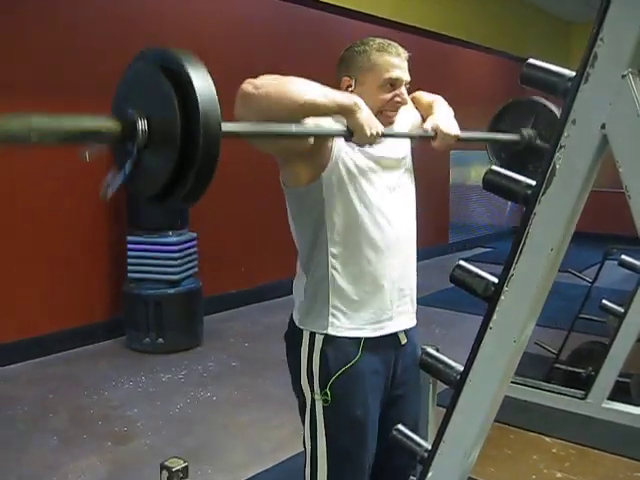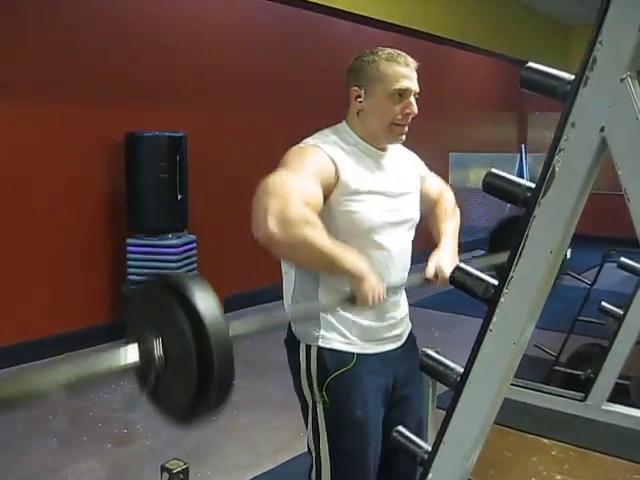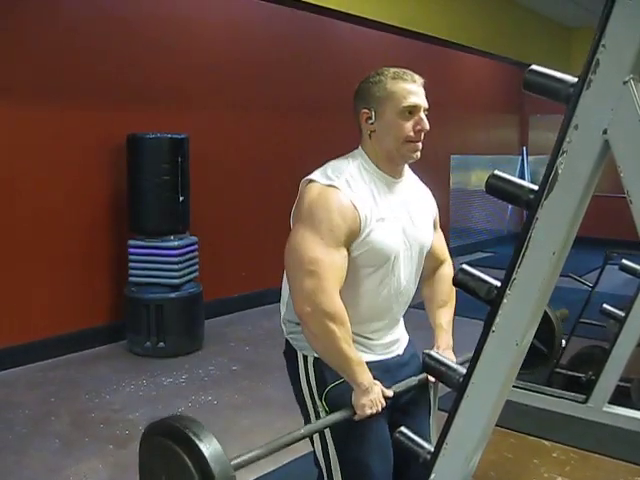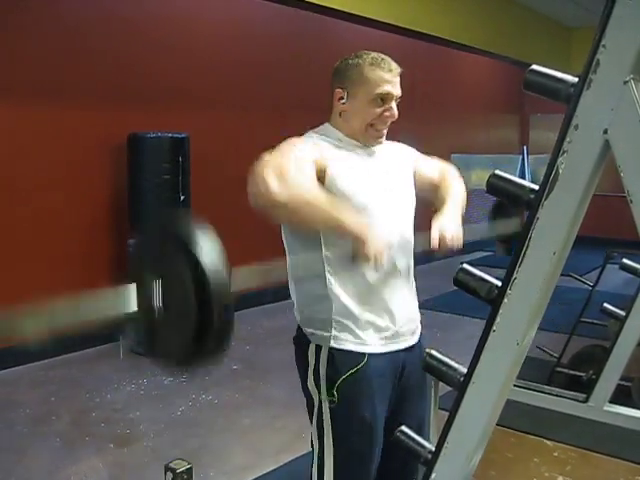
dt=0.4s
person 1, frame 1
left shoulder: (396, 130)
right shoulder: (317, 139)
left elbow: (427, 99)
right elbow: (257, 95)
left wrist: (441, 118)
right wrist: (352, 108)
left hip: (399, 332)
right hip: (337, 342)
person 1, frame 2
left shoulder: (407, 161)
right shoulder: (319, 157)
left elbow: (442, 200)
right elbow: (273, 221)
left wrist: (446, 245)
right wrist: (357, 268)
left hip: (398, 340)
right hip: (337, 351)
person 1, frame 3
left shoulder: (420, 193)
right shoulder: (333, 194)
left elbow: (438, 267)
right elbow: (313, 302)
left wrist: (444, 342)
right wrist: (359, 381)
left hip: (397, 353)
right hip: (330, 362)
person 1, frame 4
left shoulder: (397, 155)
right shoulder: (311, 154)
left elbow: (447, 175)
right elbow: (270, 187)
left wrist: (450, 212)
right wrist: (357, 231)
left hip: (406, 341)
right hip: (344, 351)
